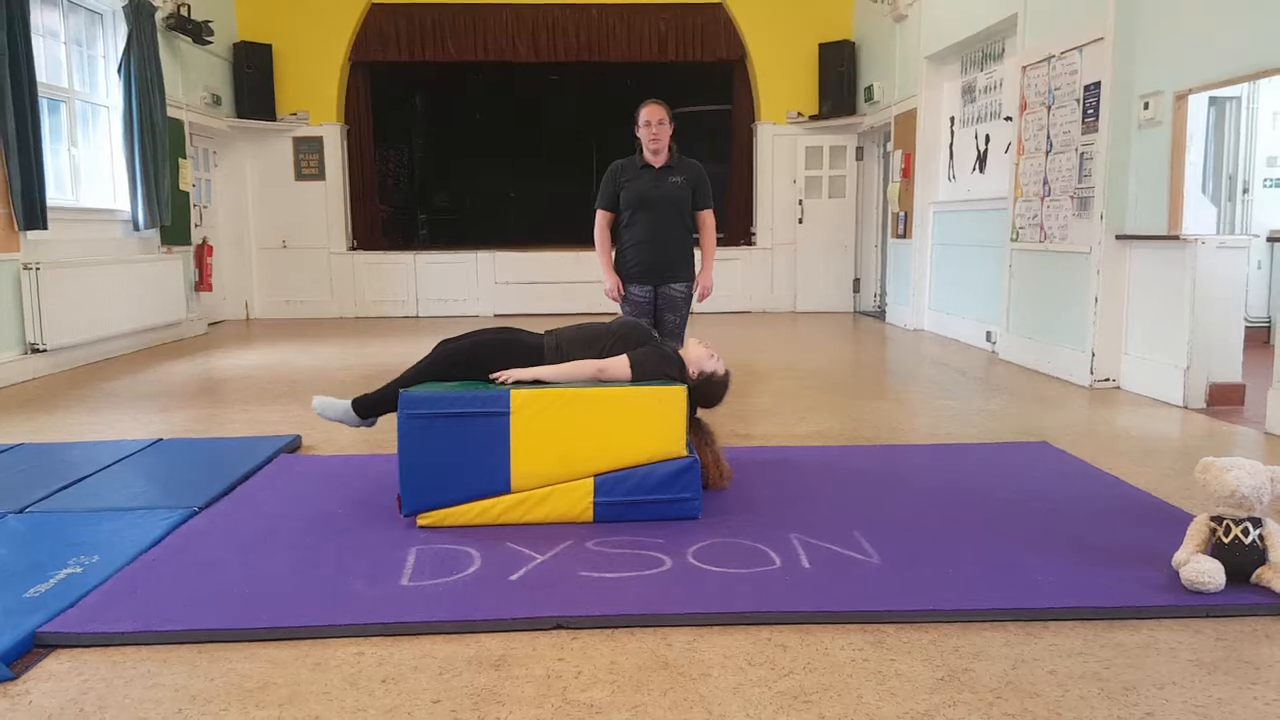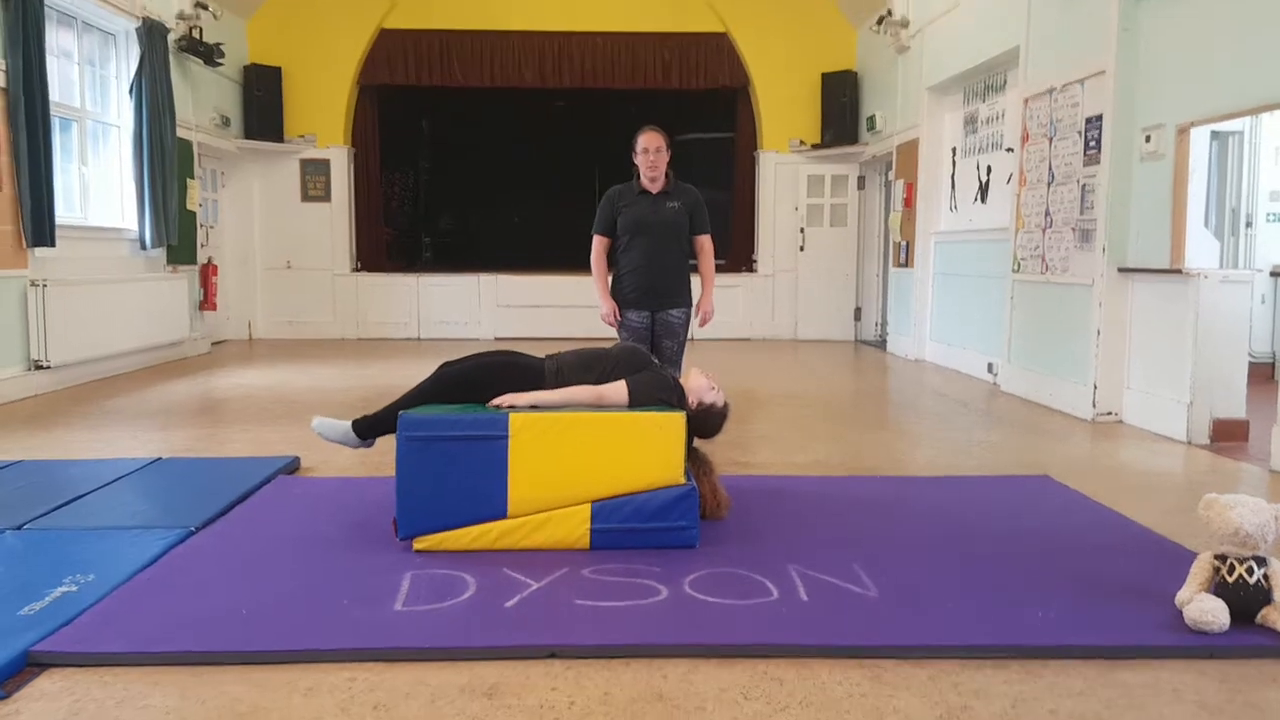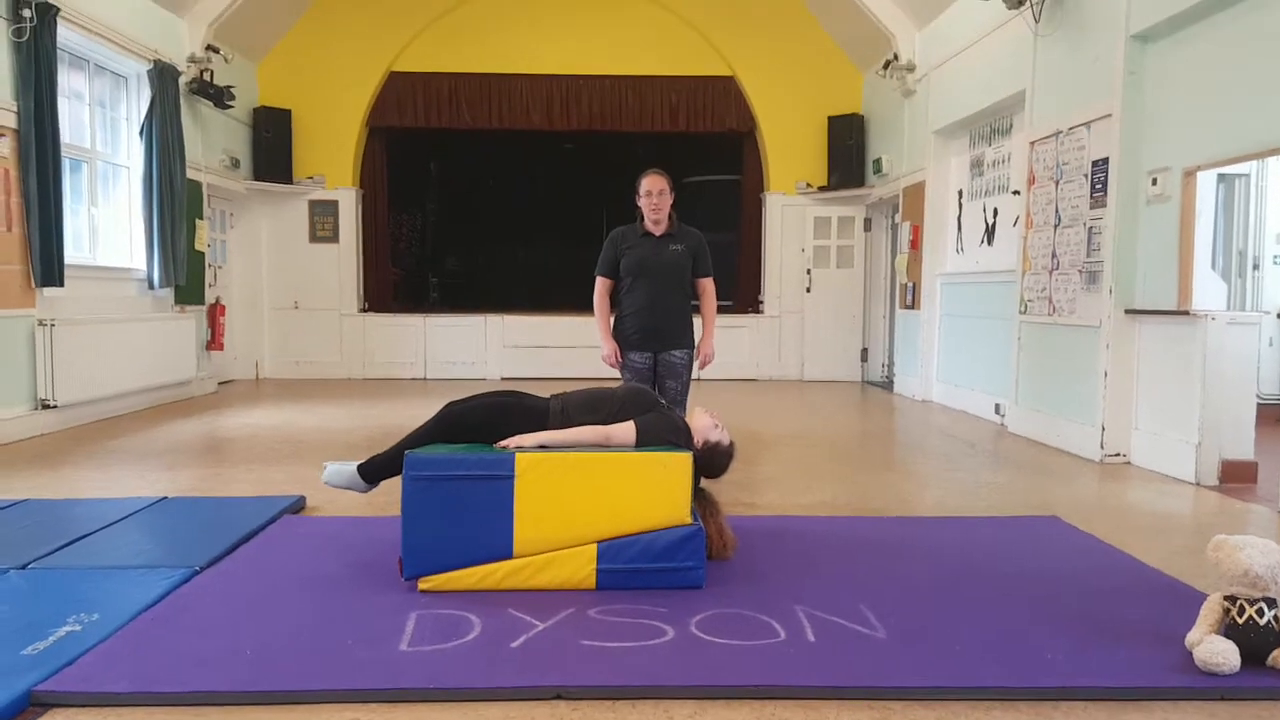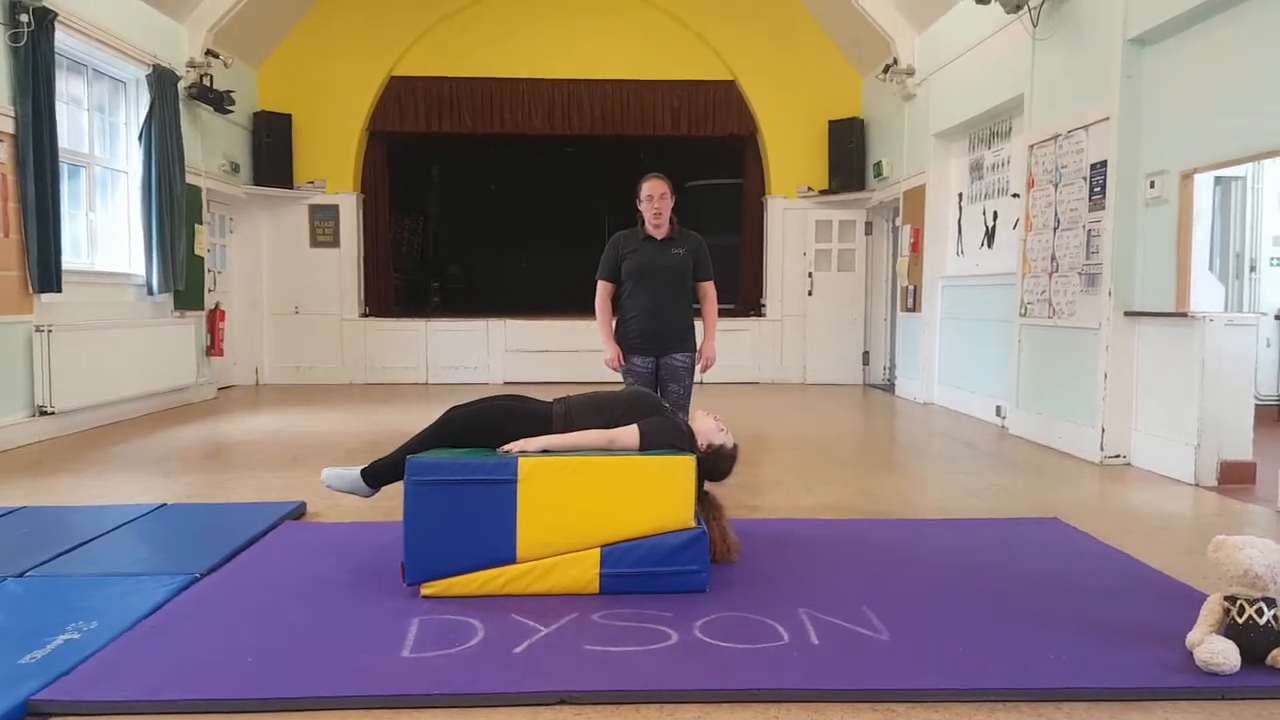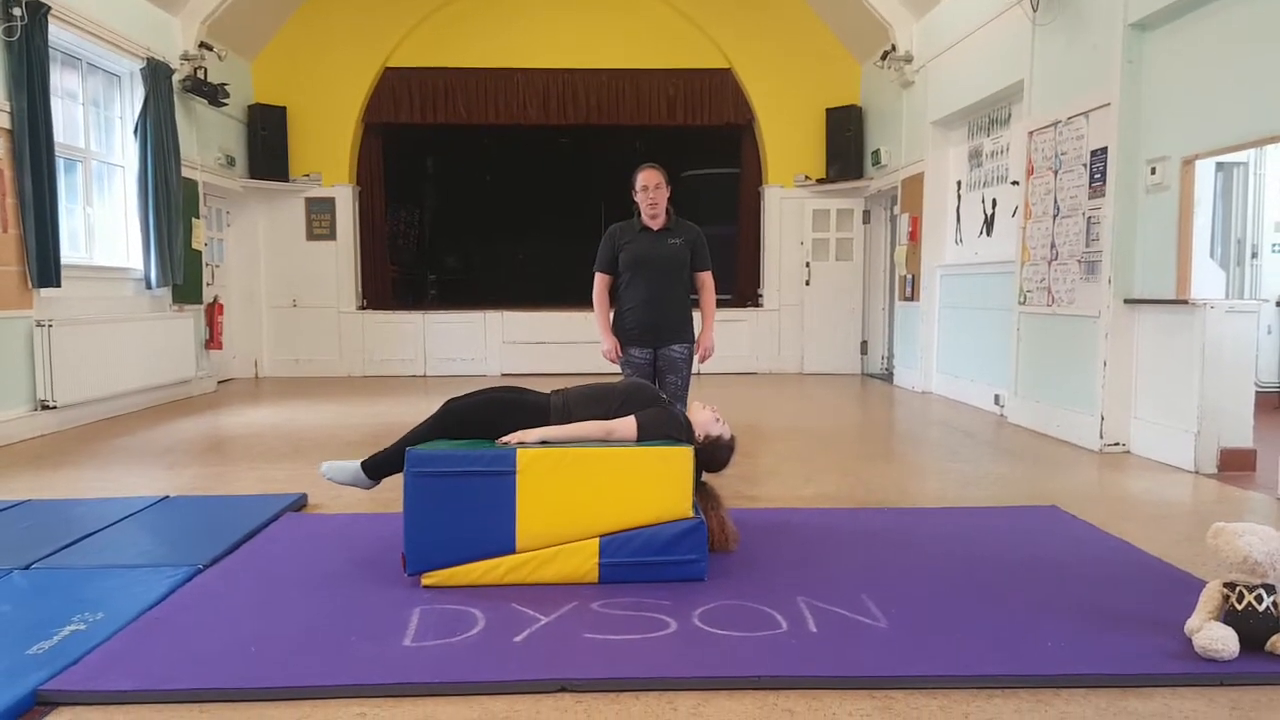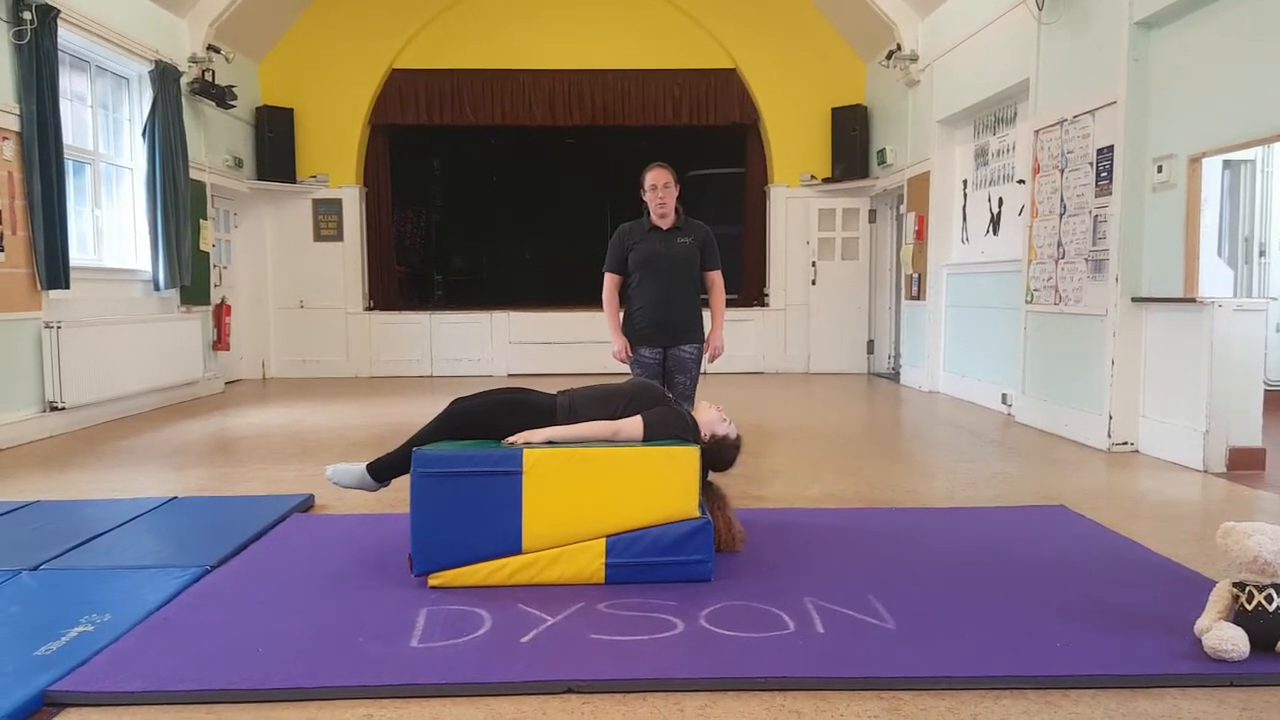
dt=0.5s
person 1, frame 1
left shoulder: (665, 364)
right shoulder: (663, 352)
left elbow: (599, 370)
left wrist: (532, 372)
left hip: (542, 361)
right hip: (544, 347)
left knee: (449, 361)
right knee: (449, 349)
left ankle: (363, 409)
right ankle: (369, 407)
person 1, frame 2
left shoulder: (663, 391)
right shoulder: (662, 378)
left elbow: (598, 395)
left wrist: (529, 398)
left hip: (541, 384)
right hip: (544, 370)
left knee: (447, 383)
right knee: (449, 372)
left ankle: (362, 430)
right ankle: (367, 426)
person 1, frame 3
left shoulder: (670, 430)
right shoulder: (668, 418)
left elbow: (605, 435)
left wrist: (536, 438)
left hip: (547, 424)
right hip: (549, 410)
left knee: (453, 422)
right knee: (454, 412)
left ankle: (367, 475)
right ankle: (371, 469)
person 1, frame 4
left shoulder: (675, 434)
right shoulder: (671, 422)
left elbow: (609, 439)
left wrist: (540, 443)
left hip: (550, 427)
right hip: (552, 413)
left knee: (454, 426)
right knee: (456, 418)
left ankle: (369, 478)
right ankle: (375, 472)
person 1, frame 5
left shoulder: (672, 425)
right shoulder: (670, 414)
left elbow: (607, 430)
left wrist: (537, 434)
left hip: (548, 418)
right hip: (549, 406)
left knee: (454, 418)
right knee: (455, 409)
left ankle: (370, 471)
right ankle: (376, 464)
person 1, frame 6
left shoulder: (678, 425)
right shoulder: (676, 414)
left elbow: (612, 431)
left wrist: (543, 434)
left hip: (552, 419)
right hip: (555, 404)
left knee: (459, 419)
right knee: (460, 409)
left ankle: (376, 473)
right ankle: (381, 469)
person 2, frame 1
left shoulder: (692, 171)
right shoulder: (619, 171)
left elbow: (706, 222)
right elbow: (602, 224)
left wrist: (706, 270)
right wrist: (608, 272)
left hip: (678, 277)
right hip: (633, 278)
left knee: (672, 347)
person 2, frame 2
left shoulder: (688, 196)
right shoulder: (616, 197)
left elbow: (704, 247)
right elbow: (599, 249)
left wrist: (707, 294)
right wrist: (604, 297)
left hip: (675, 303)
right hip: (630, 303)
left knee: (670, 373)
person 2, frame 3
left shoulder: (692, 239)
right shoulder: (619, 239)
left elbow: (706, 290)
right elbow: (602, 291)
left wrist: (708, 337)
right wrist: (606, 338)
left hip: (677, 344)
right hip: (632, 344)
left knee: (674, 413)
person 2, frame 4
left shoulder: (693, 243)
right shoulder: (620, 243)
left elbow: (707, 294)
right elbow: (603, 295)
left wrist: (709, 340)
right wrist: (608, 342)
left hip: (679, 348)
right hip: (634, 348)
left knee: (677, 417)
person 2, frame 5
left shoulder: (689, 233)
right shoulder: (617, 234)
left elbow: (705, 284)
right elbow: (601, 287)
left wrist: (707, 330)
right wrist: (606, 334)
left hip: (677, 339)
right hip: (632, 339)
left knee: (675, 408)
person 2, frame 6
left shoulder: (699, 233)
right shoulder: (626, 234)
left elbow: (714, 283)
right elbow: (610, 287)
left wrist: (717, 330)
right wrist: (616, 334)
left hip: (687, 339)
right hip: (642, 339)
left knee: (682, 407)
